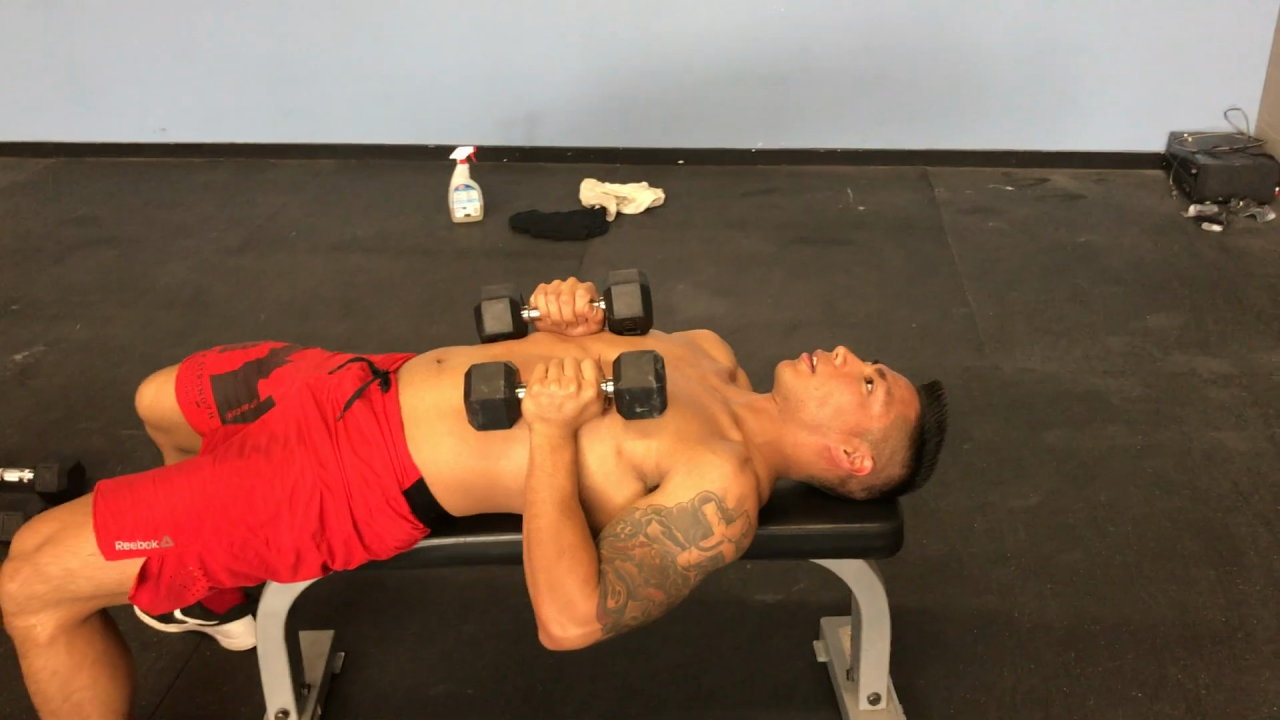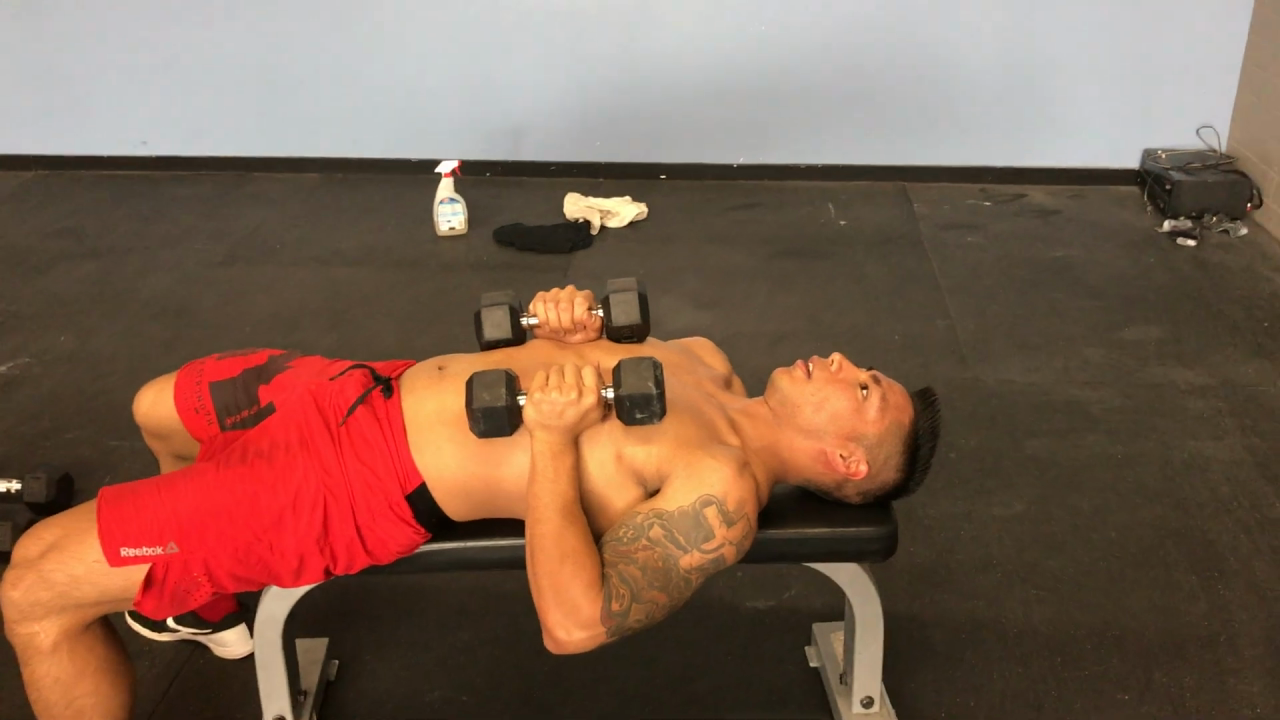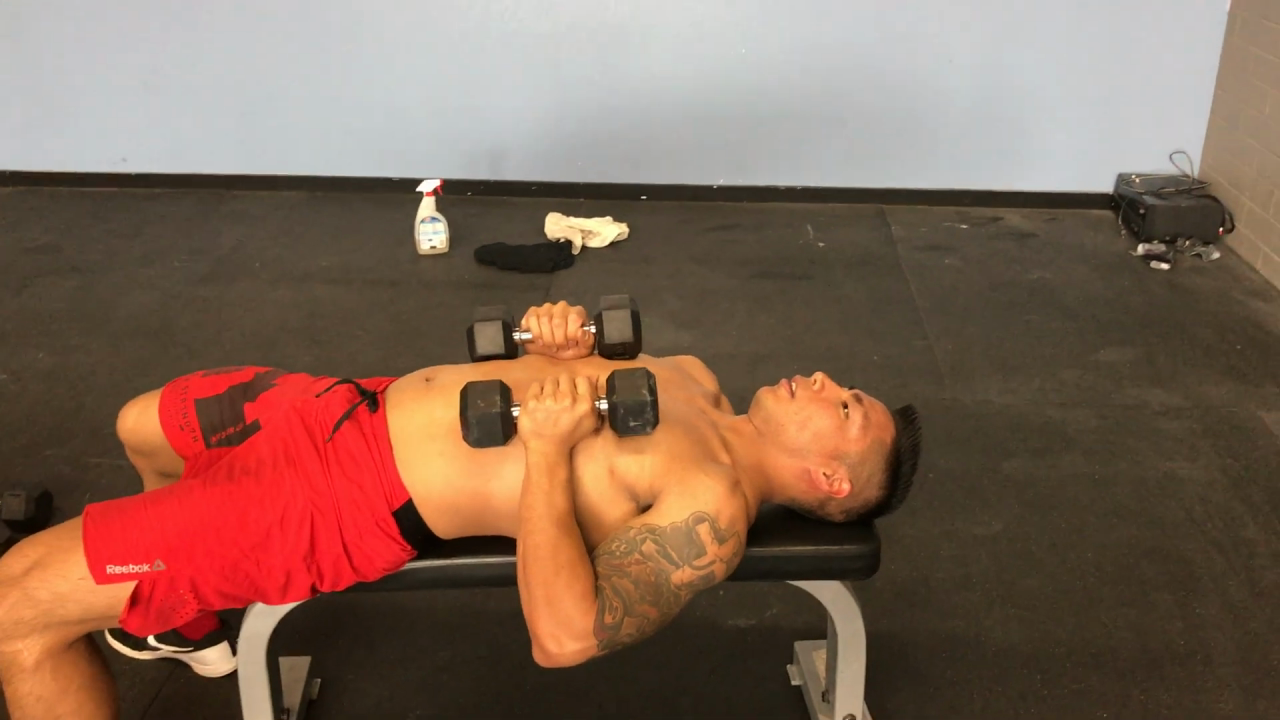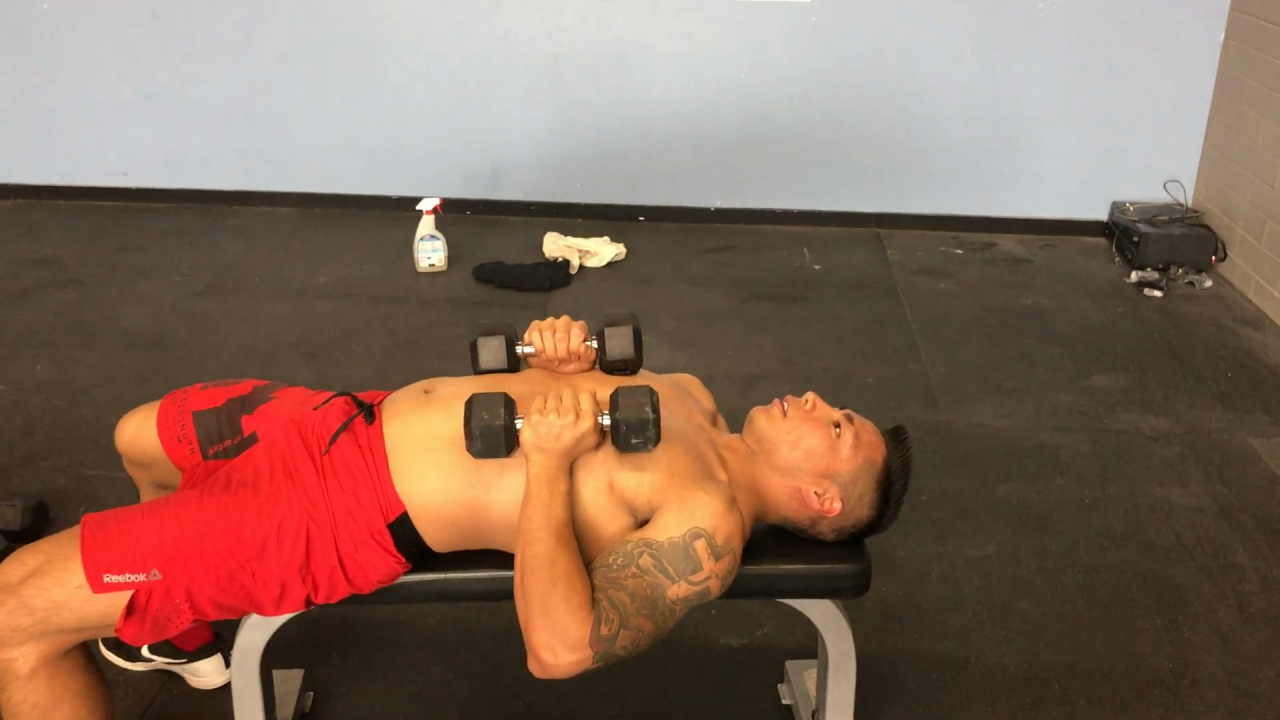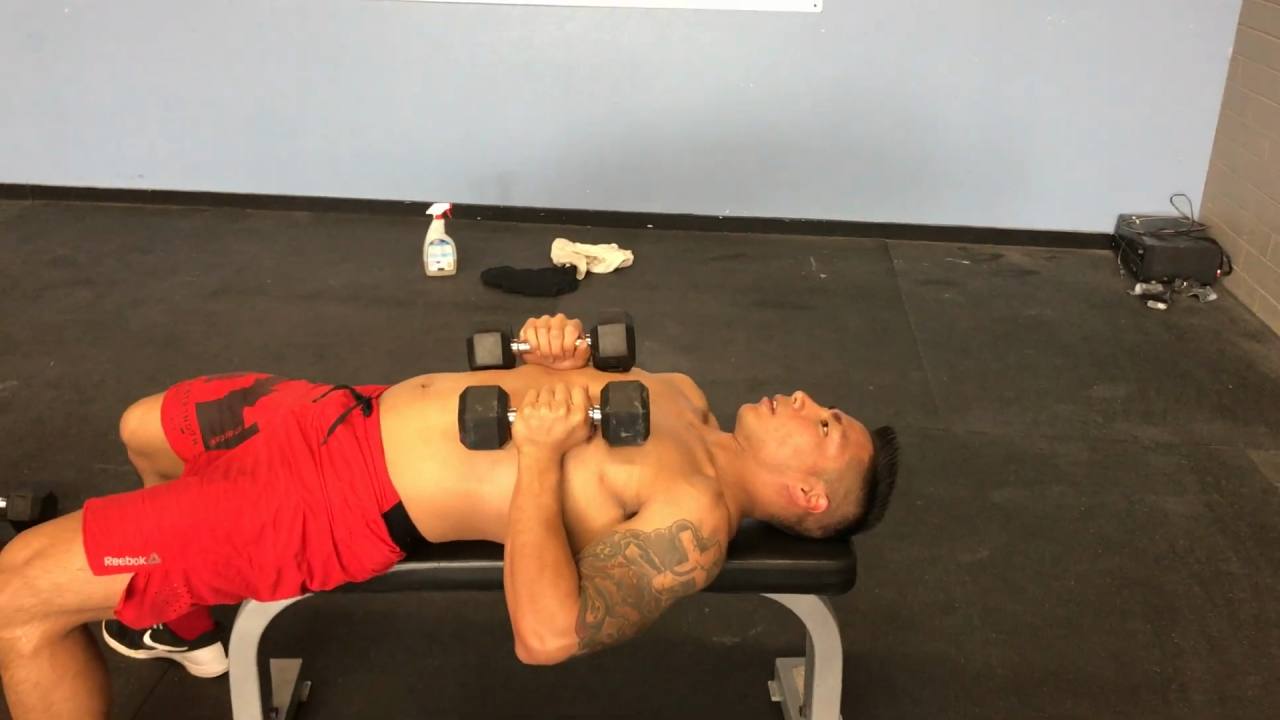
dt=0.4s
person 1, frame 1
left shoulder: (723, 493)
right shoulder: (712, 356)
left elbow: (567, 619)
right elbow: (606, 349)
left wrist: (552, 431)
right wrist: (570, 315)
left hip: (367, 476)
right knee: (162, 403)
right ankle: (211, 592)
person 1, frame 2
left shoulder: (723, 496)
right shoulder: (709, 365)
left elbow: (573, 622)
right elbow: (609, 355)
left wrist: (552, 435)
right wrist: (565, 322)
left hip: (372, 482)
right knee: (160, 409)
right ankle: (203, 604)
person 1, frame 3
left shoulder: (712, 513)
right shoulder: (695, 379)
left elbow: (563, 636)
right elbow: (571, 380)
left wrist: (546, 447)
right wrist: (557, 339)
left hip: (355, 500)
right knee: (144, 427)
right ankle: (183, 620)
person 1, frame 4
left shoulder: (708, 528)
right shoulder: (688, 397)
right elbow: (583, 390)
left wrist: (547, 462)
right wrist: (558, 358)
left hip: (349, 513)
right knee: (141, 439)
right ankle: (178, 635)
person 1, frame 5
left shoulder: (695, 523)
right shoulder: (682, 397)
left elbow: (544, 634)
left wrist: (539, 454)
right wrist: (552, 353)
left hip: (346, 502)
right knee: (146, 429)
right ankle: (181, 622)
